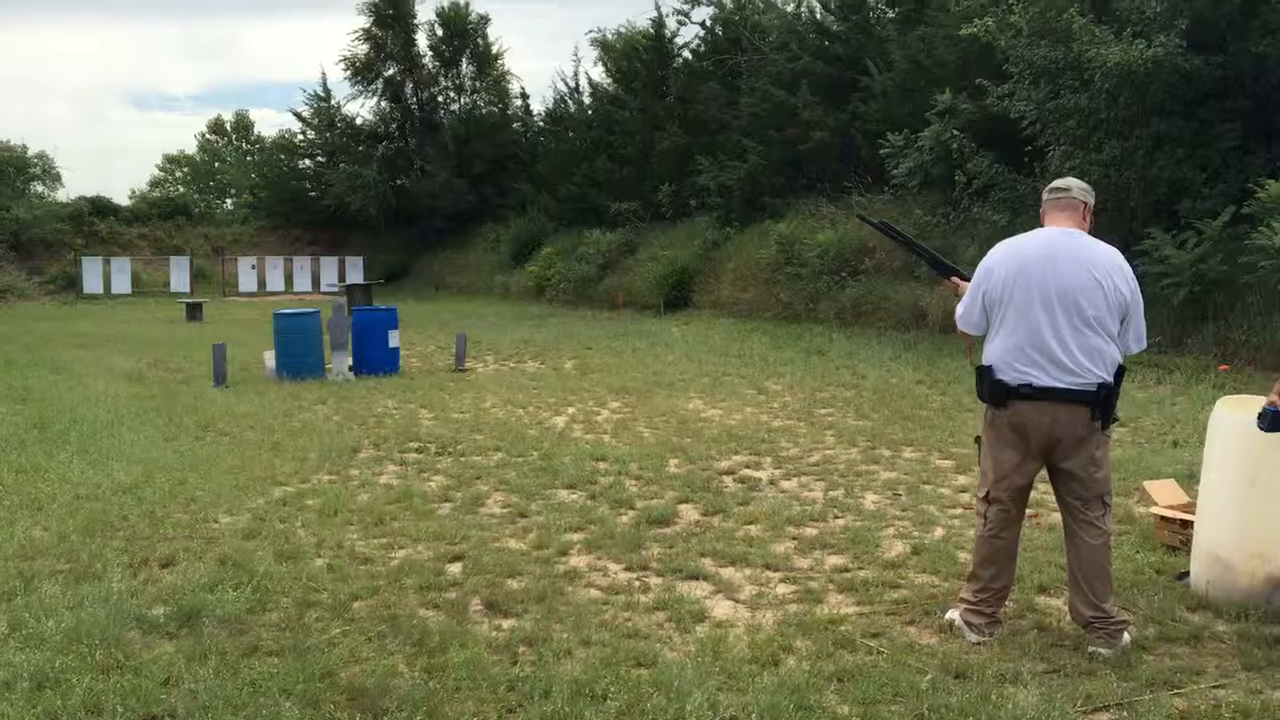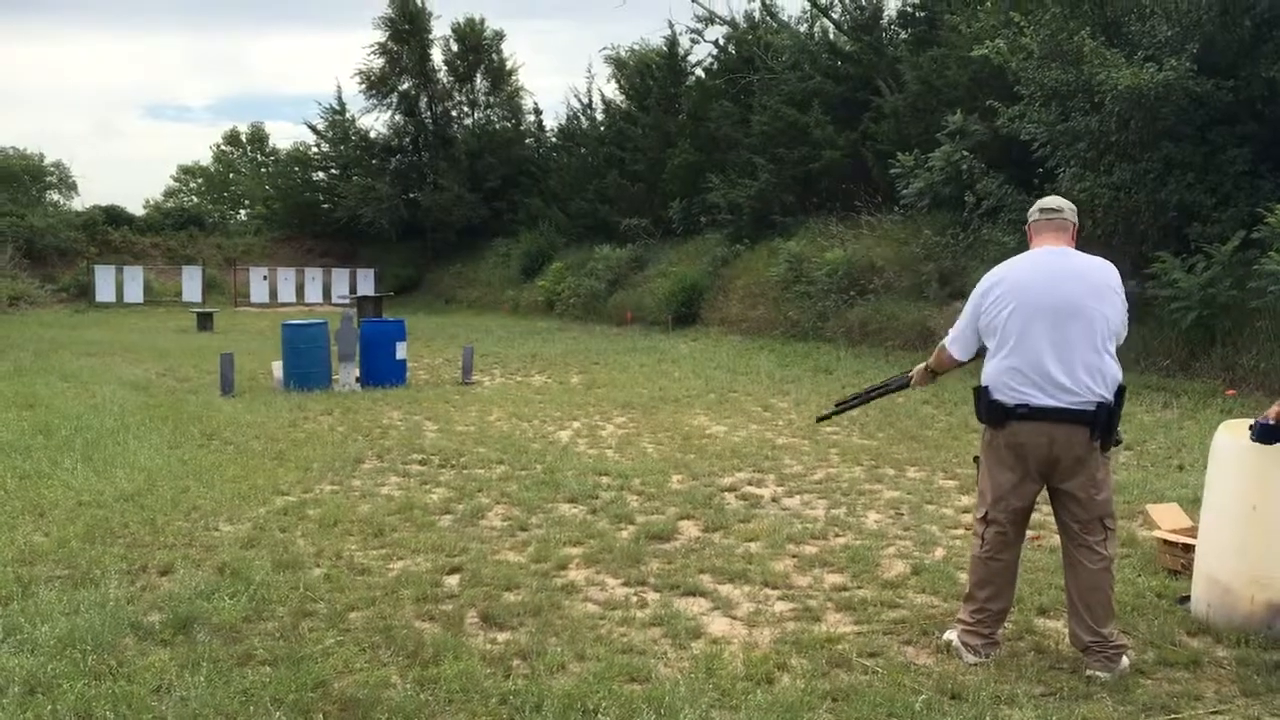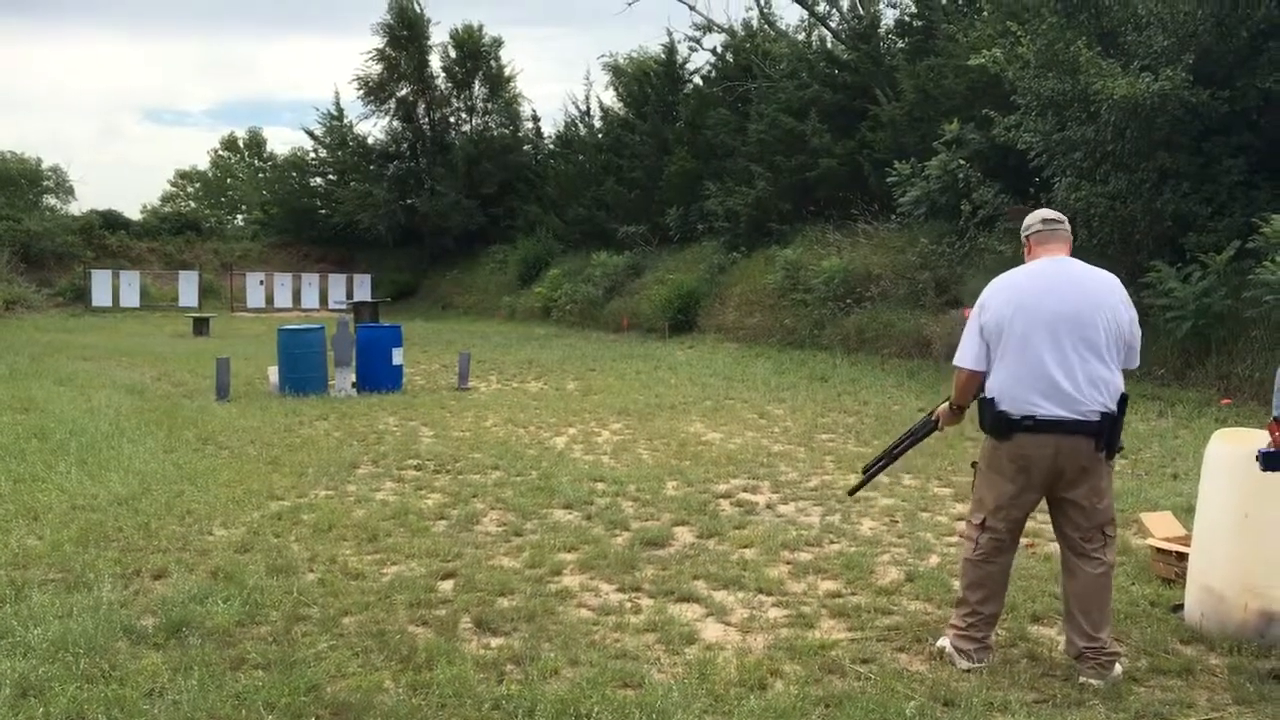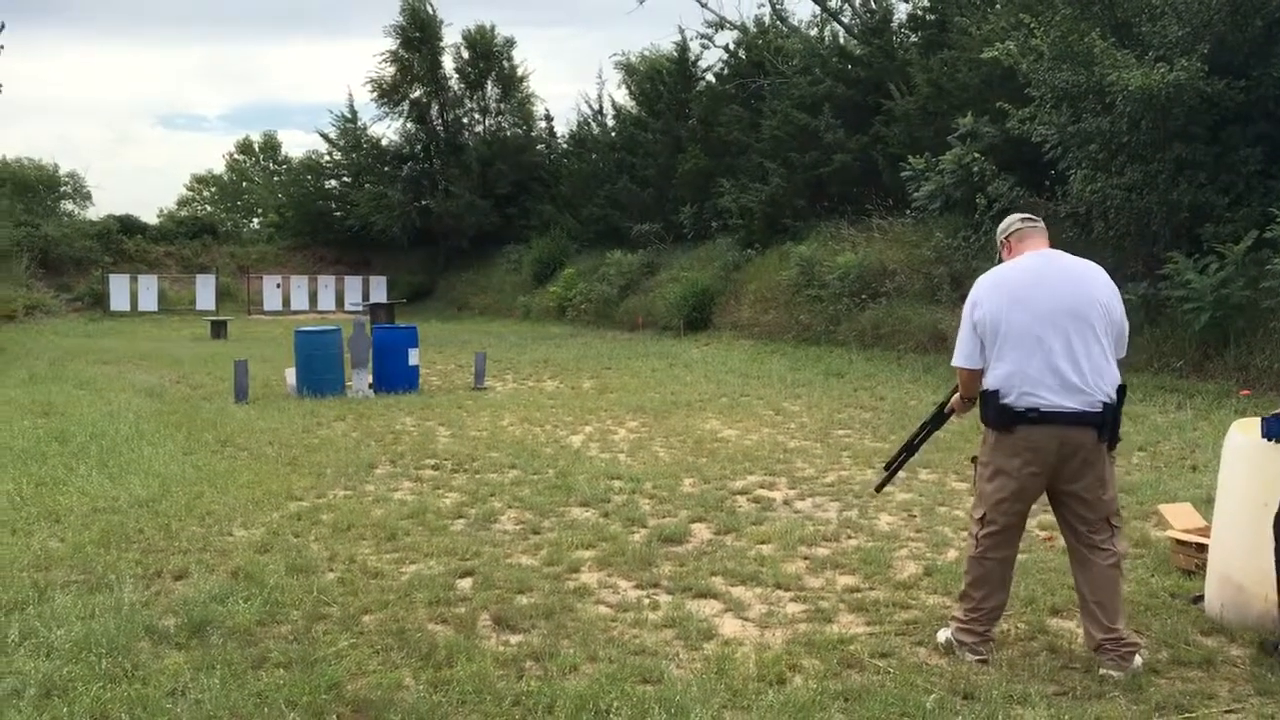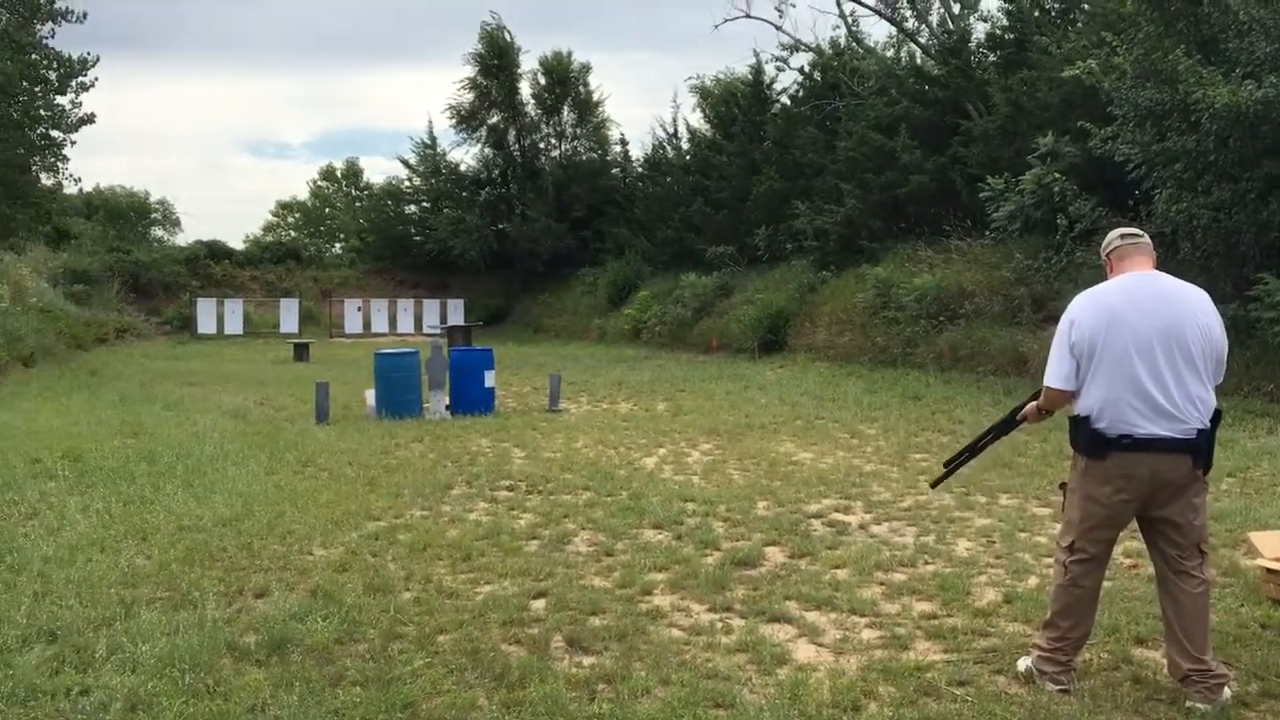
dt=0.7s
person 1, frame 1
left shoulder: (1004, 254)
right shoulder: (1112, 262)
left elbow: (968, 325)
right elbow: (1131, 343)
left wrist: (967, 294)
left hip: (1012, 407)
right hip: (1083, 411)
left knee: (997, 512)
right knee: (1089, 519)
left ankle: (979, 615)
right ankle: (1103, 627)
person 1, frame 2
left shoulder: (1000, 278)
right shoulder: (1105, 274)
left elbow: (957, 350)
left wrist: (929, 369)
left hip: (1012, 427)
right hip: (1083, 429)
left knee: (996, 533)
right knee: (1090, 540)
left ankle: (977, 637)
right ankle: (1101, 650)
person 1, frame 3
left shoulder: (1002, 287)
right shoulder: (1110, 287)
left elbow: (970, 368)
right elbow: (1128, 361)
left wrist: (955, 408)
left hip: (1015, 437)
right hip: (1086, 439)
left knee: (986, 541)
right knee: (1089, 549)
left ankle: (969, 645)
right ankle: (1095, 658)
person 1, frame 4
left shoulder: (991, 284)
right shoulder: (1096, 277)
left elbow: (969, 368)
right elbow: (1117, 350)
left wrist: (964, 399)
left hip: (1017, 430)
right hip: (1087, 429)
left knee: (992, 534)
right knee: (1096, 539)
left ankle: (971, 634)
right ankle: (1114, 649)
person 1, frame 5
left shoulder: (1087, 304)
right shoulder: (1199, 301)
left elbow: (1059, 390)
right elbow: (1214, 378)
left wrist: (1040, 408)
left hip: (1109, 456)
right hip: (1182, 457)
left knee: (1080, 560)
right knee: (1186, 567)
left ankle: (1053, 663)
right ankle: (1202, 680)
